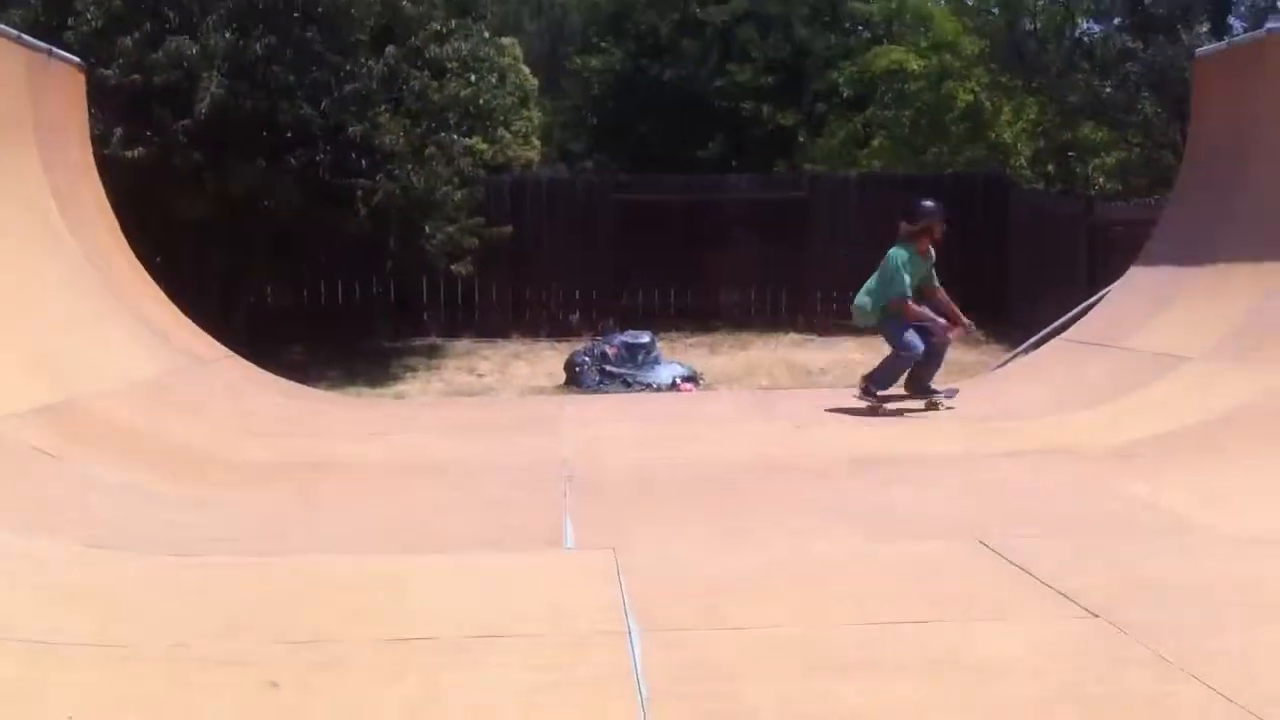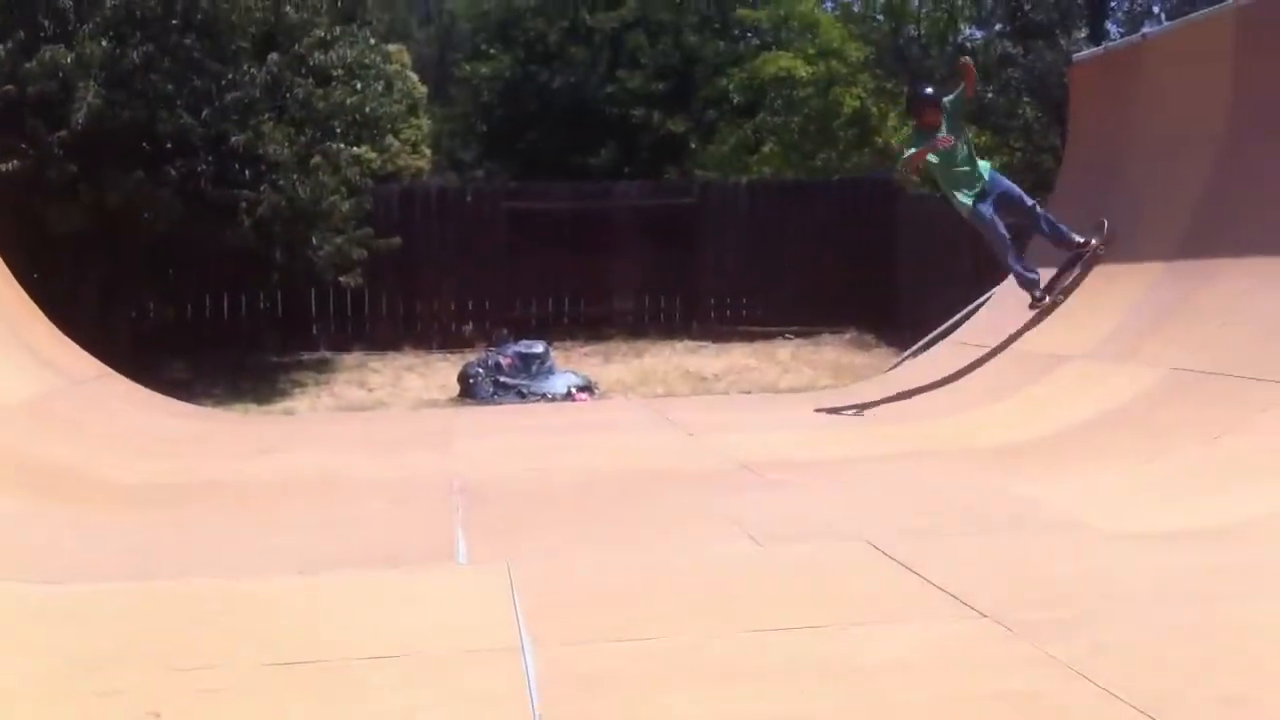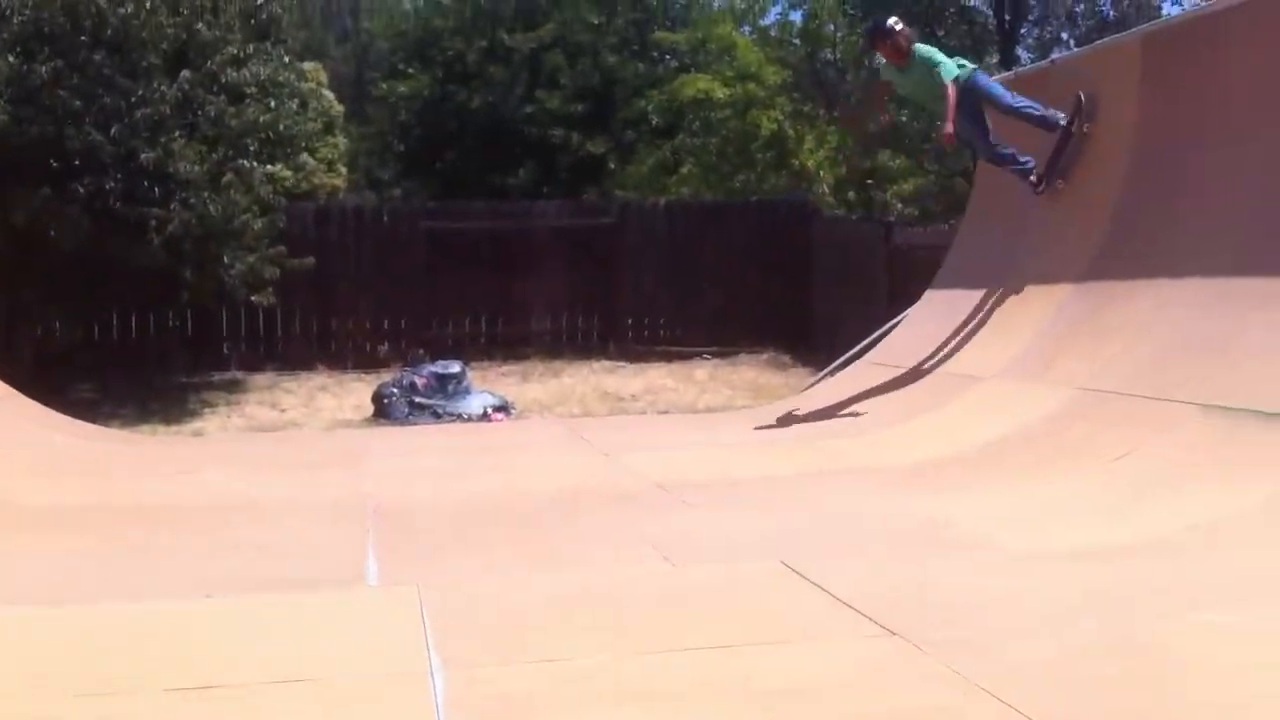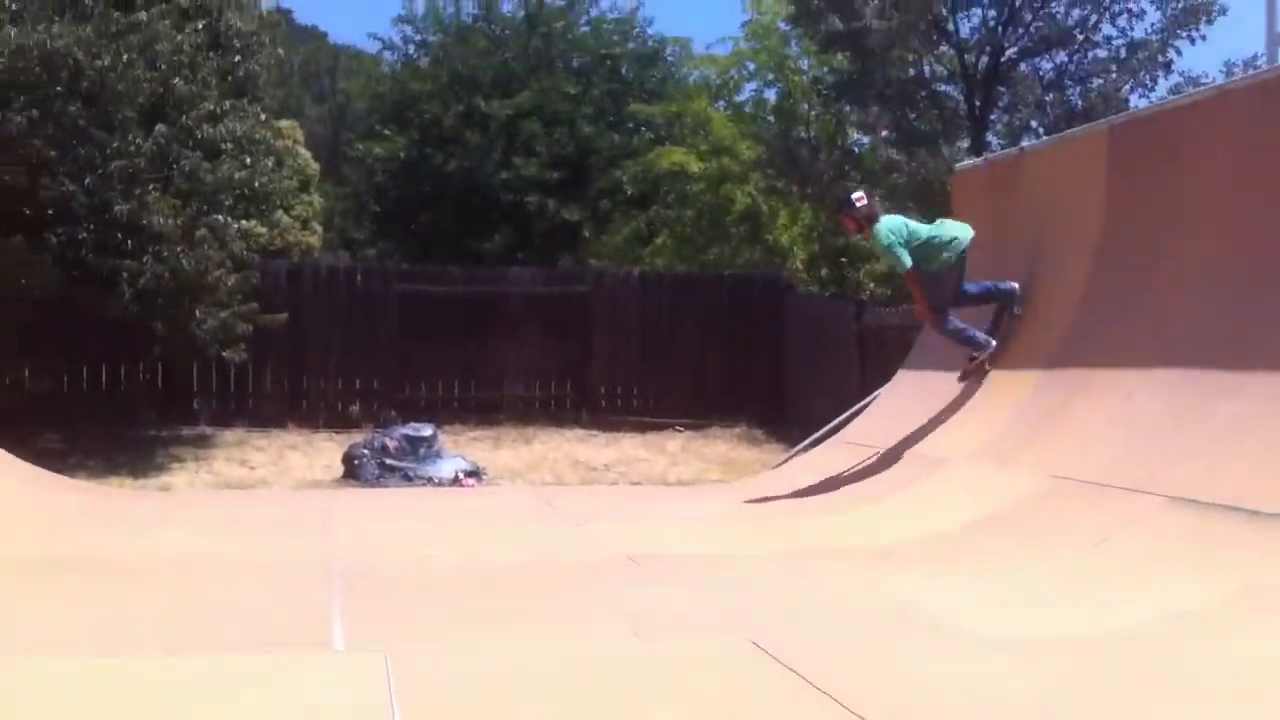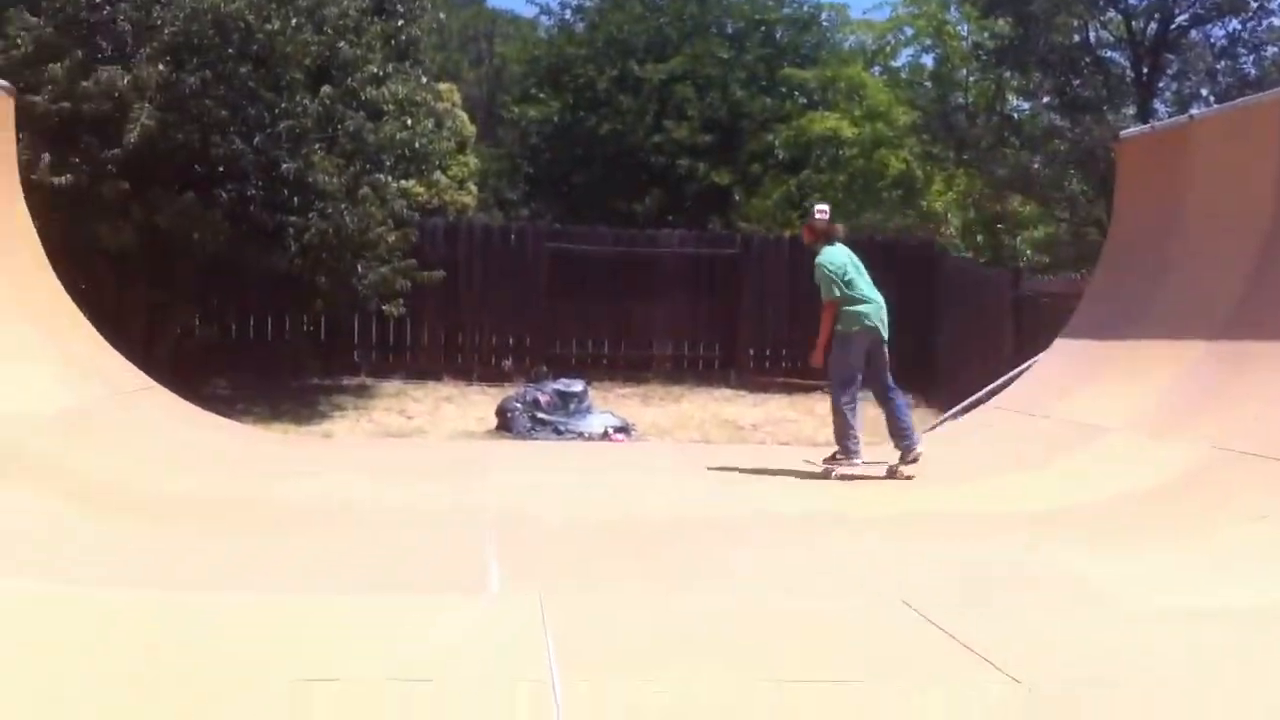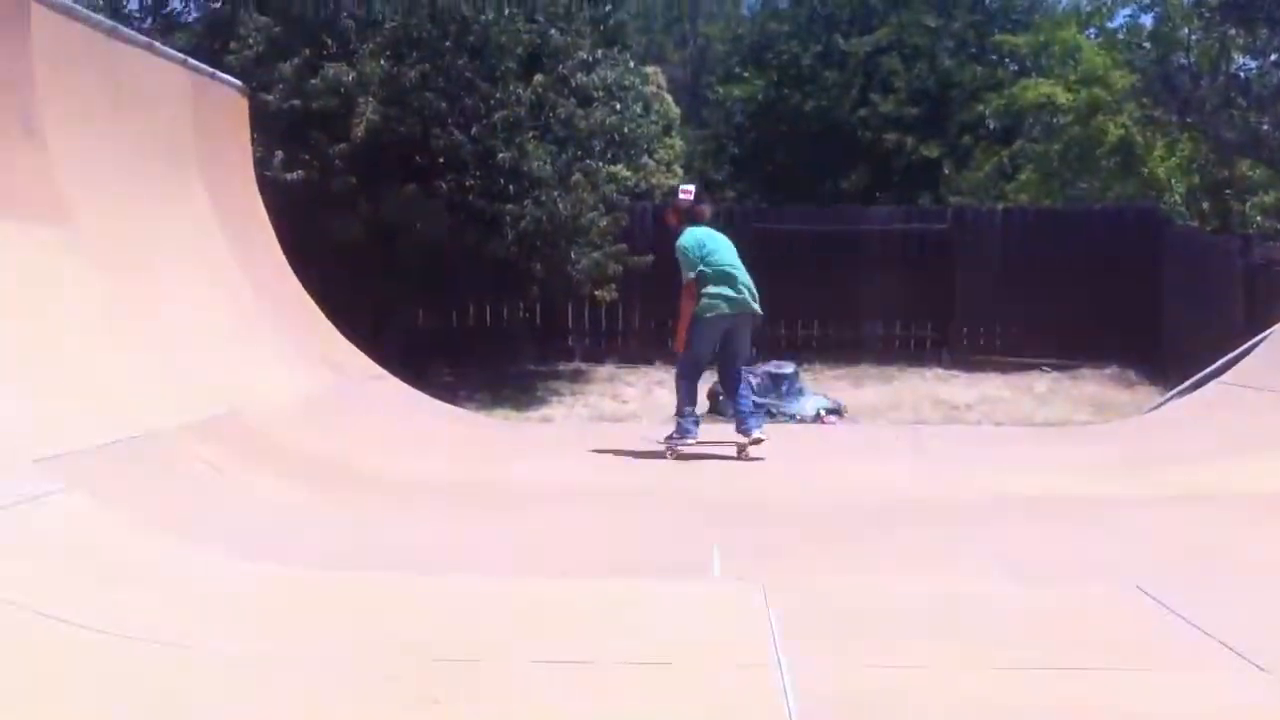
dt=0.4s
person 1, frame 1
left shoulder: (927, 253)
right shoulder: (901, 258)
left elbow: (935, 290)
right elbow: (905, 307)
left wrist: (958, 317)
right wrist: (940, 324)
left hip: (895, 308)
right hip: (875, 311)
left knee: (939, 339)
right knee: (912, 349)
left ankle: (918, 384)
right ankle: (871, 385)
person 1, frame 2
left shoulder: (949, 108)
right shoulder: (919, 141)
left elbow: (969, 87)
right elbow: (907, 166)
left wrist: (968, 69)
right wrist: (928, 149)
left hip: (986, 177)
right hip: (968, 197)
left knee: (1030, 209)
right knee: (1002, 241)
left ankle: (1071, 242)
right ankle: (1031, 285)
person 1, frame 3
left shoulder: (925, 55)
right shoulder: (886, 68)
left elbow: (949, 87)
right elbow: (884, 84)
left wrist: (949, 122)
right wrist: (881, 107)
left hip: (965, 79)
right hip: (956, 104)
left knee: (1004, 101)
right knee: (986, 147)
right ankle: (1029, 170)
person 1, frame 4
left shoulder: (883, 239)
right shoulder: (886, 221)
left elbow: (909, 274)
left wrist: (923, 307)
left hip: (946, 251)
right hip: (954, 239)
left knee: (934, 314)
right knee: (952, 295)
left ankle: (982, 346)
right ankle: (1005, 292)
person 1, frame 5
left shoulder: (824, 261)
right shoulder: (840, 250)
left elbow: (830, 306)
left wrist: (819, 347)
left hip: (854, 325)
right hip: (876, 320)
left knee: (843, 389)
right knee: (885, 387)
left ankle: (849, 449)
right ankle: (909, 444)
person 1, frame 6
left shoulder: (685, 240)
right shoulder: (713, 235)
left elbow: (690, 288)
left wrist: (681, 331)
left hip: (716, 306)
right hip: (746, 305)
left knee: (688, 368)
right knee: (732, 371)
left ankle: (685, 427)
right ankle: (750, 424)
